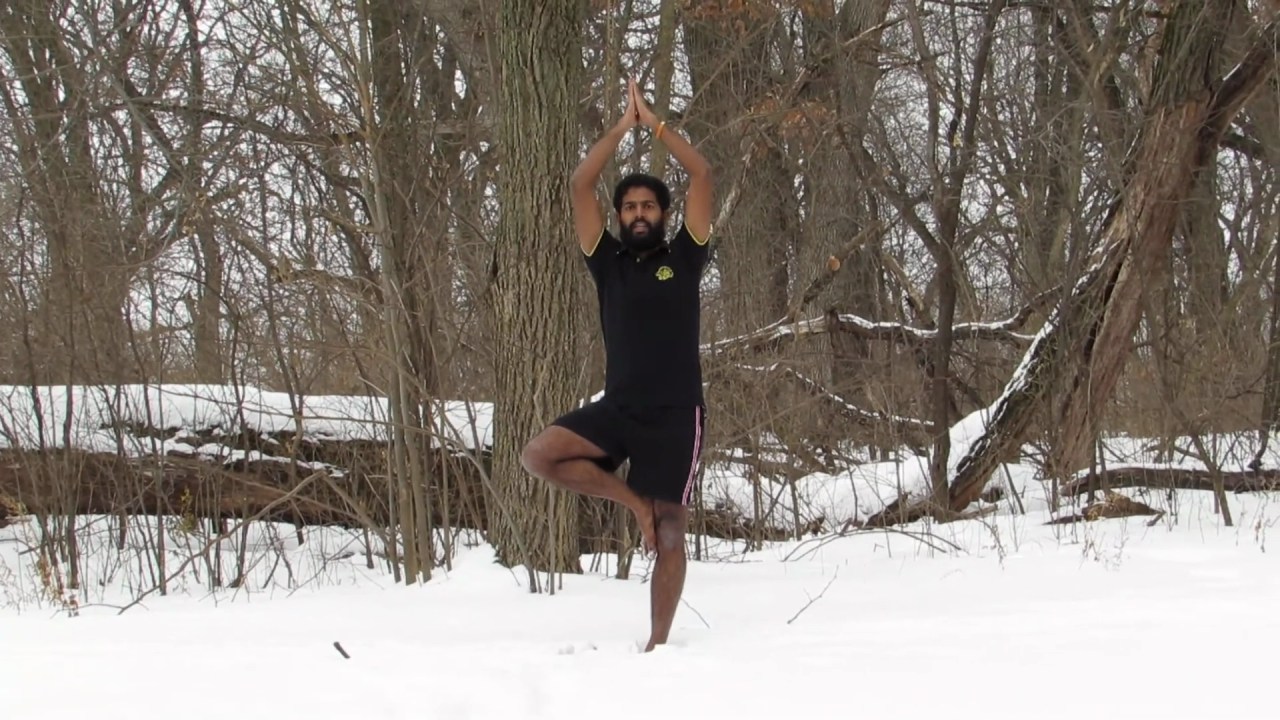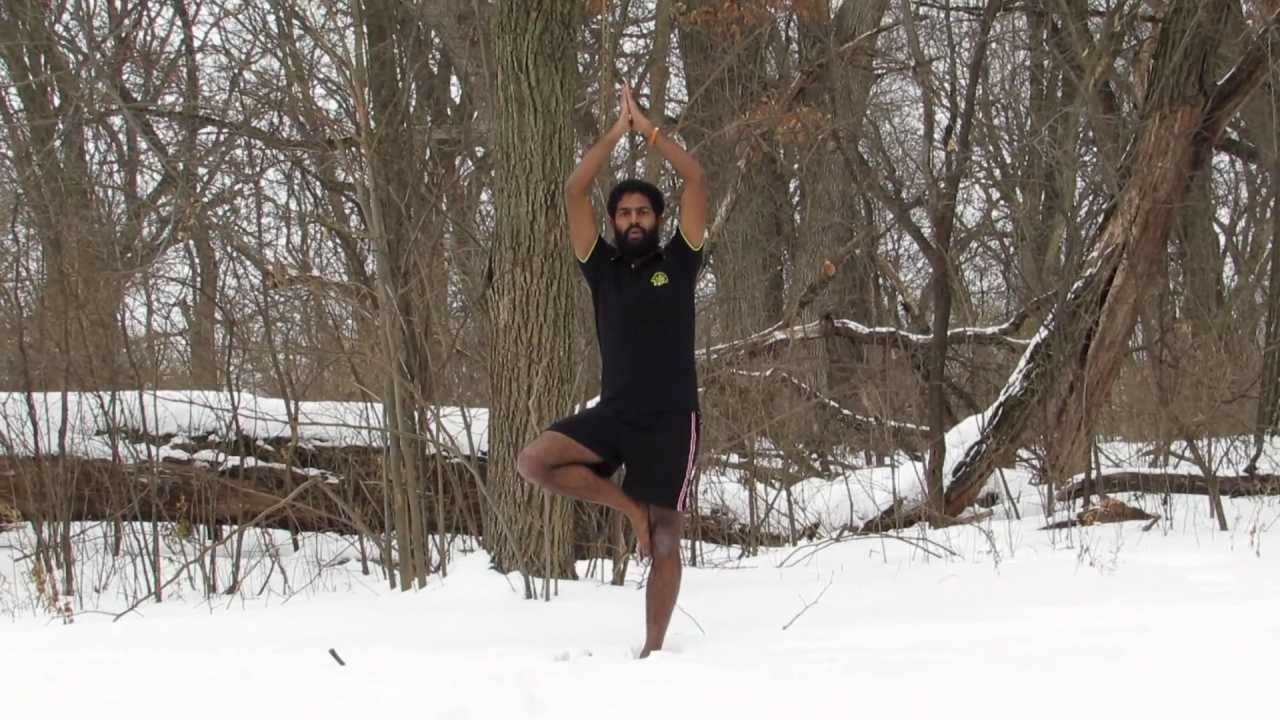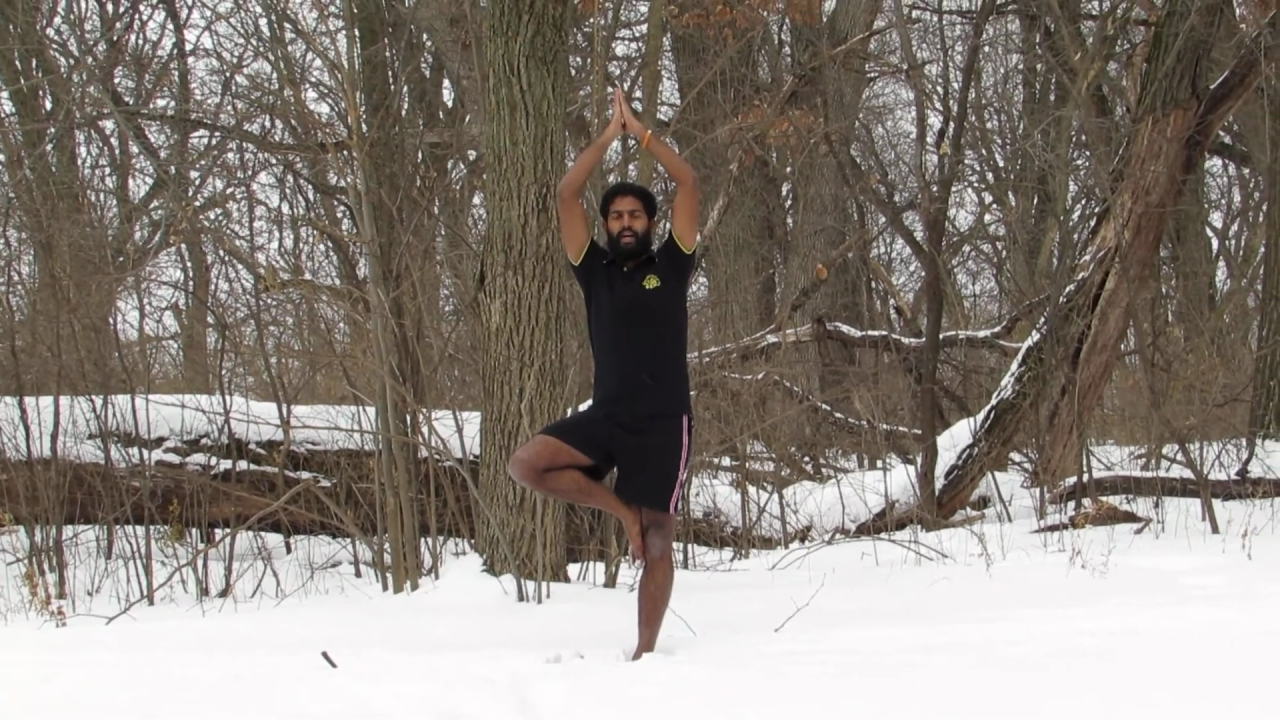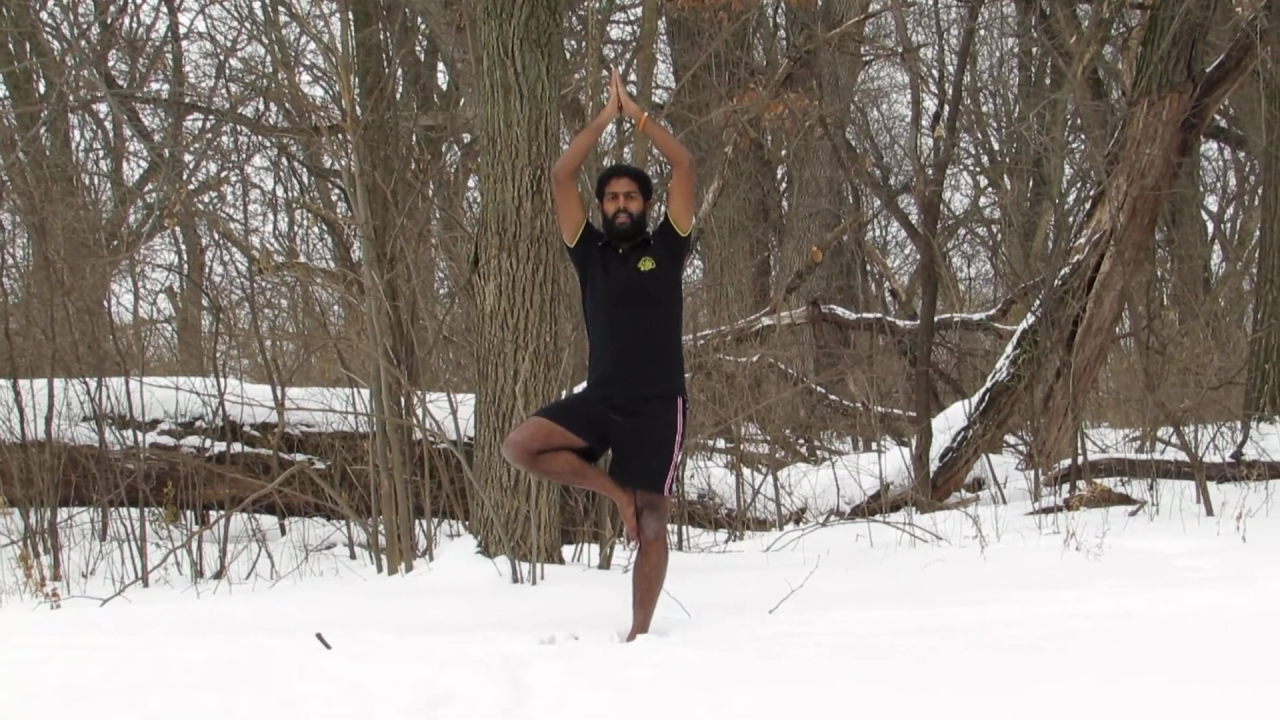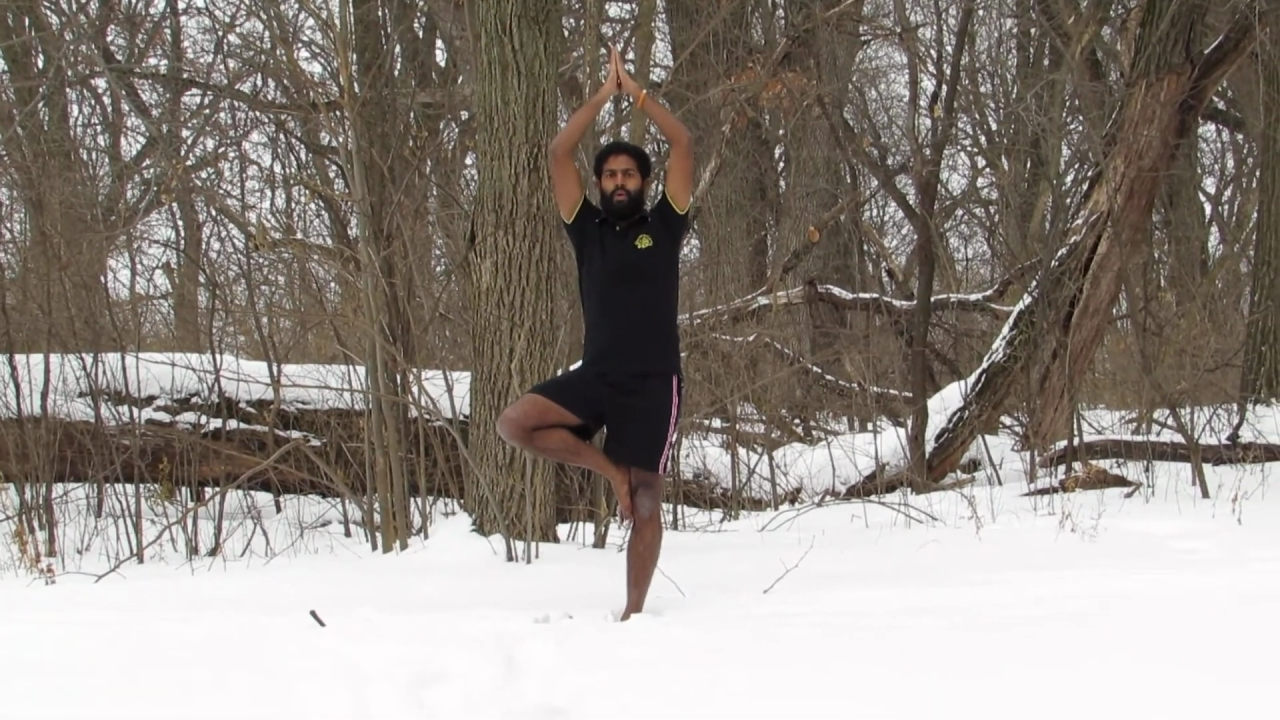
dt=0.3s
person 1, frame 1
left shoulder: (683, 258)
right shoulder: (607, 262)
left elbow: (702, 176)
right elbow: (580, 185)
left wrist: (654, 122)
right wrist: (621, 125)
left hip: (675, 412)
right hip: (617, 406)
left knee: (670, 530)
right knee: (538, 455)
left ankle: (658, 642)
right ankle: (634, 501)
person 1, frame 2
left shoulder: (678, 263)
right shoulder: (602, 267)
left elbow: (696, 181)
right elbow: (573, 191)
left wrist: (648, 128)
right wrist: (615, 131)
left hip: (671, 417)
right hip: (613, 412)
left knee: (665, 535)
right knee: (533, 460)
left ankle: (653, 648)
right ankle: (628, 507)
person 1, frame 3
left shoulder: (670, 266)
right shoulder: (595, 271)
left elbow: (689, 184)
right elbow: (566, 195)
left wrist: (640, 131)
right wrist: (607, 135)
left hip: (663, 420)
right hip: (605, 415)
left knee: (657, 539)
right knee: (525, 464)
left ankle: (645, 651)
right ankle: (621, 510)
person 1, frame 4
left shoulder: (666, 249)
right shoulder: (589, 253)
left elbow: (685, 167)
right elbow: (561, 176)
left wrist: (637, 113)
right wrist: (603, 117)
left hip: (658, 402)
right hip: (600, 397)
left knee: (653, 520)
right knee: (519, 447)
left ankle: (640, 632)
right ankle: (616, 492)
person 1, frame 5
left shoulder: (663, 226)
right shoulder: (587, 229)
left elbow: (683, 145)
right elbow: (559, 153)
left wrist: (636, 91)
right wrist: (603, 93)
left hip: (653, 380)
right hip: (594, 374)
left knee: (646, 498)
right knee: (514, 423)
left ankle: (633, 612)
right ankle: (610, 469)
